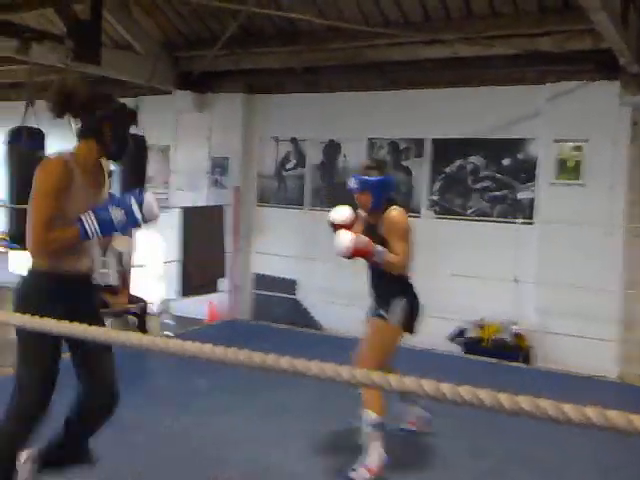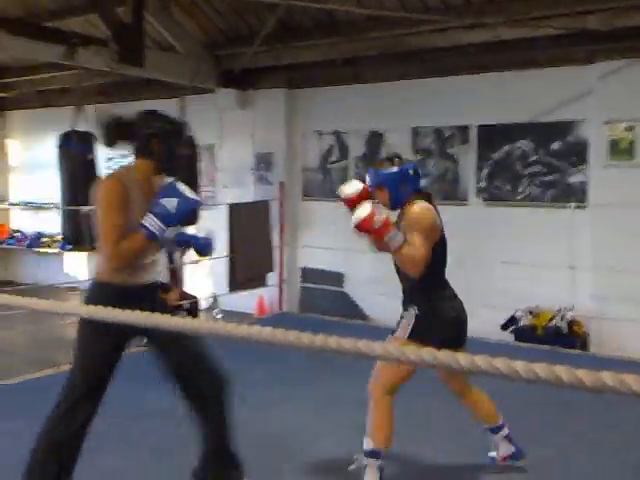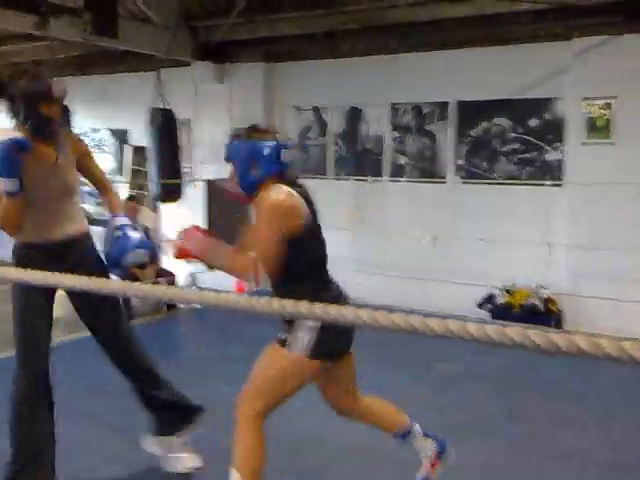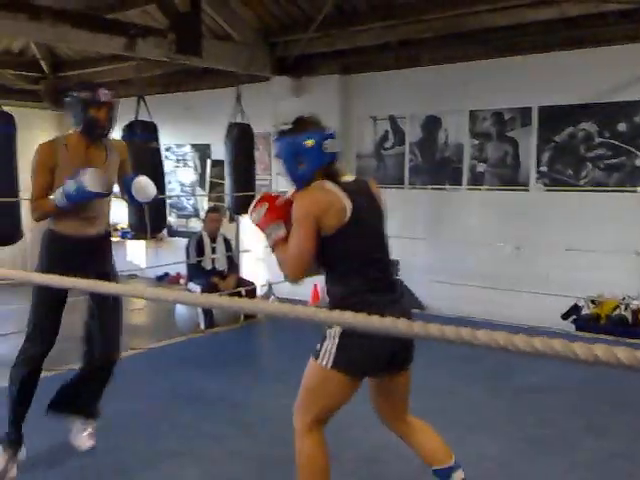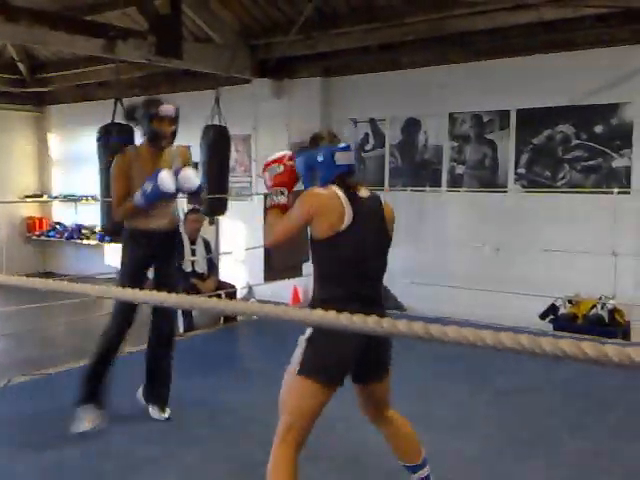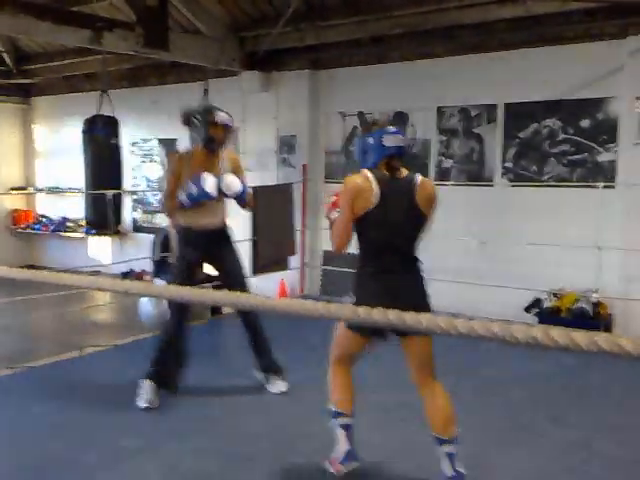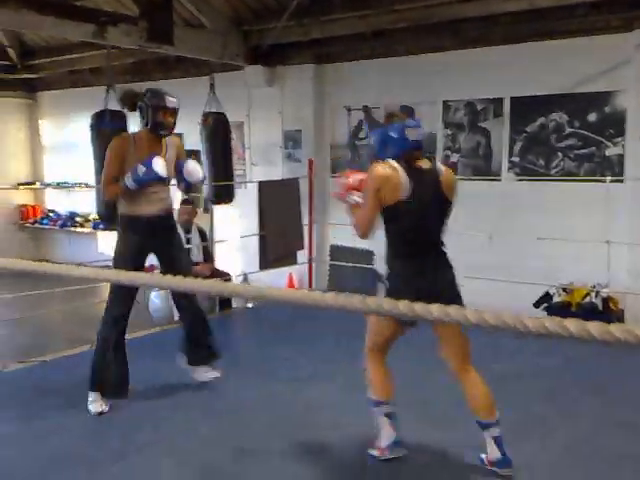
dt=0.5s
person 1, frame 1
left shoulder: (99, 171)
right shoulder: (55, 169)
right elbow: (39, 244)
left wrist: (128, 212)
right wrist: (99, 221)
left hip: (81, 290)
right hip: (44, 293)
left knee: (102, 394)
person 1, frame 2
left shoulder: (160, 184)
right shoulder: (113, 187)
right elbow: (115, 261)
left wrist: (182, 238)
right wrist: (162, 219)
left hip: (149, 298)
right hip: (110, 301)
left knee: (207, 380)
right knee: (78, 403)
person 1, frame 3
left shoulder: (71, 143)
left elbow: (106, 190)
left wrist: (123, 226)
left hip: (79, 254)
right hip: (33, 261)
left knee: (122, 347)
left ankle: (168, 429)
person 1, frame 4
left shoulder: (118, 150)
right shoulder: (51, 151)
left elbow: (129, 187)
right elbow: (37, 211)
left wrist: (137, 189)
right wrist: (69, 195)
left hip: (99, 250)
right hip: (59, 251)
left knee: (107, 342)
right knee: (38, 343)
left ankle: (79, 411)
person 1, frame 5
left shoulder: (181, 154)
right shoulder: (126, 160)
left elbow: (194, 197)
right elbow: (118, 213)
left wrist: (191, 187)
right wrist: (147, 194)
left hip: (169, 241)
right hip: (138, 242)
left knee: (165, 322)
right knee: (121, 320)
left ankle: (154, 394)
right ankle: (90, 400)
person 1, frame 6
left shoulder: (232, 160)
right shoulder: (180, 162)
left elbow: (248, 204)
right elbow: (168, 210)
left wrist: (241, 194)
right wrist: (189, 196)
left hip: (220, 239)
right hip: (189, 241)
right knee: (178, 312)
left ankle: (267, 369)
right ankle: (154, 379)
person 1, frame 7
left shoulder: (174, 144)
right shoulder: (122, 145)
left elbow: (186, 185)
right elbow: (107, 193)
left wrist: (192, 178)
right wrist: (137, 178)
left hip: (166, 226)
right hip: (133, 229)
left knee: (187, 295)
right knee: (119, 306)
left ankle: (196, 357)
right ankle: (100, 387)
person 2, frame 1
left shoulder: (395, 218)
right shoulder: (366, 216)
left elbow: (400, 265)
right elbow: (356, 251)
left wrist: (369, 248)
right wrist: (345, 234)
left hip: (398, 301)
right hip: (384, 299)
left knee: (365, 367)
right knee: (377, 366)
left ankle: (374, 452)
right ankle: (416, 414)
person 2, frame 2
left shoulder: (418, 211)
right shoulder: (410, 213)
left elbow: (413, 268)
right elbow: (382, 245)
left wrist: (384, 232)
right wrist: (364, 209)
left hip: (425, 314)
right hip: (445, 310)
left knee: (379, 389)
right knee: (458, 385)
right ankle: (507, 445)
person 2, frame 3
left shoulder: (274, 201)
right shoulder: (284, 193)
left elbow: (252, 270)
left wrist: (203, 248)
left hip: (315, 322)
left knee: (248, 409)
right knee: (347, 403)
right ankle: (427, 446)
person 2, frame 4
left shoulder: (312, 196)
right shoulder: (367, 187)
left elbow: (295, 270)
left wrist: (273, 229)
left hip: (358, 324)
right hip: (396, 316)
left knee: (306, 423)
right knee: (397, 418)
person 2, frame 5
left shoulder: (318, 199)
right shoulder: (384, 209)
left elbow: (273, 239)
left wrist: (276, 194)
left hip: (330, 331)
left knee: (288, 438)
right knee: (381, 414)
person 2, frame 6
left shoulder: (356, 184)
right shoulder: (425, 189)
left elbow: (339, 244)
left wrist: (336, 217)
left hip: (372, 293)
right hip: (410, 292)
left knee: (339, 361)
right knee: (427, 381)
left ankle: (344, 449)
person 2, frame 7
left shoulder: (380, 174)
right shoulder: (445, 176)
left elbow: (363, 229)
left wrist: (353, 198)
left hip: (404, 281)
right hip: (440, 279)
left knee: (374, 352)
right knee: (463, 368)
left ankle: (389, 438)
right ankle: (497, 451)
